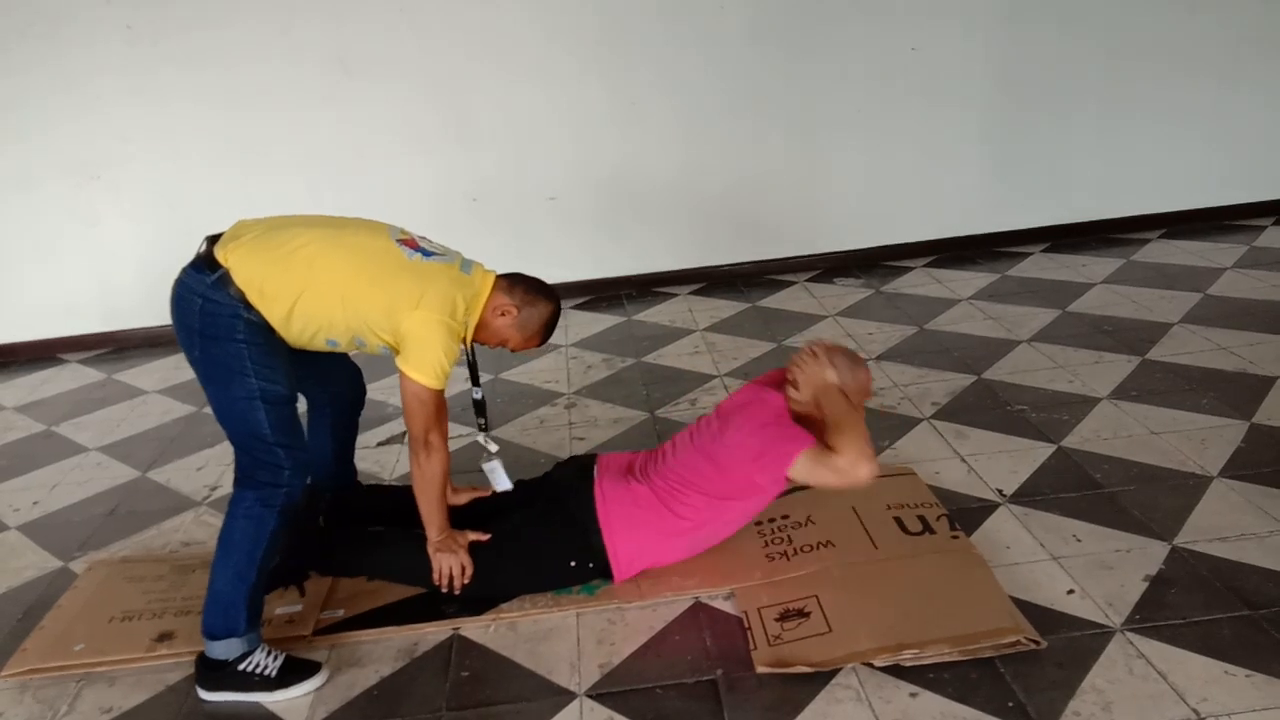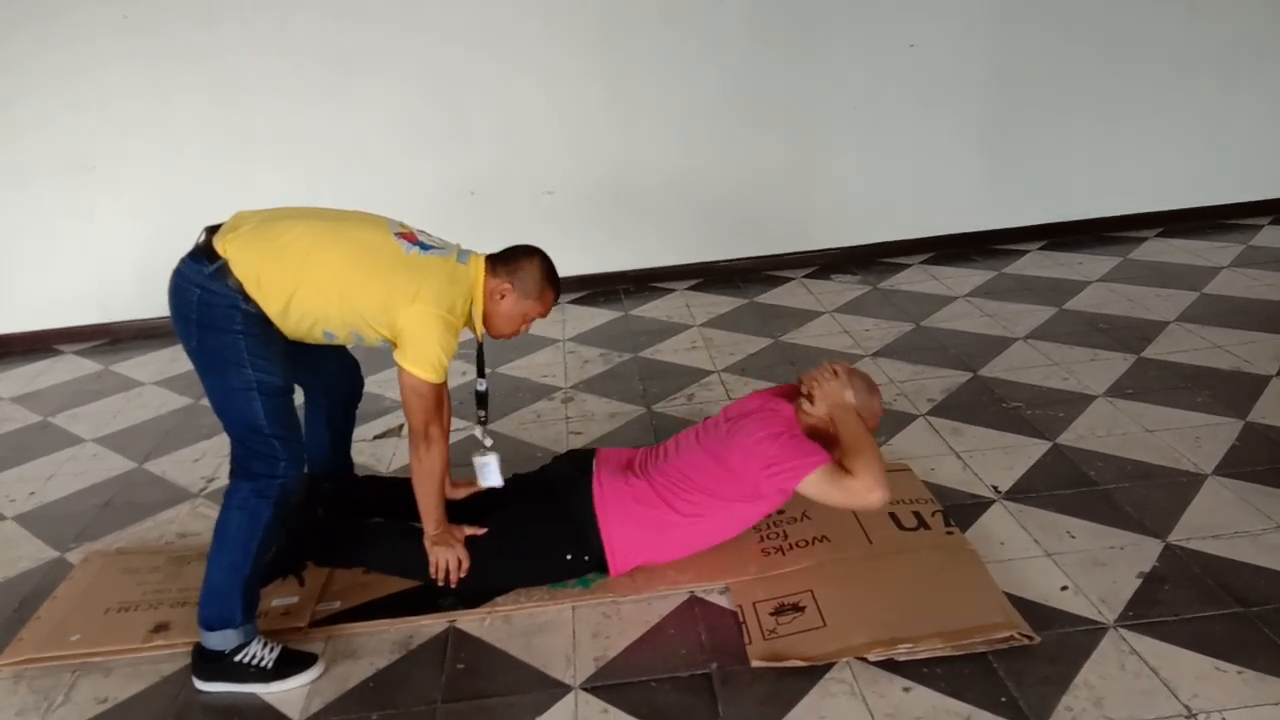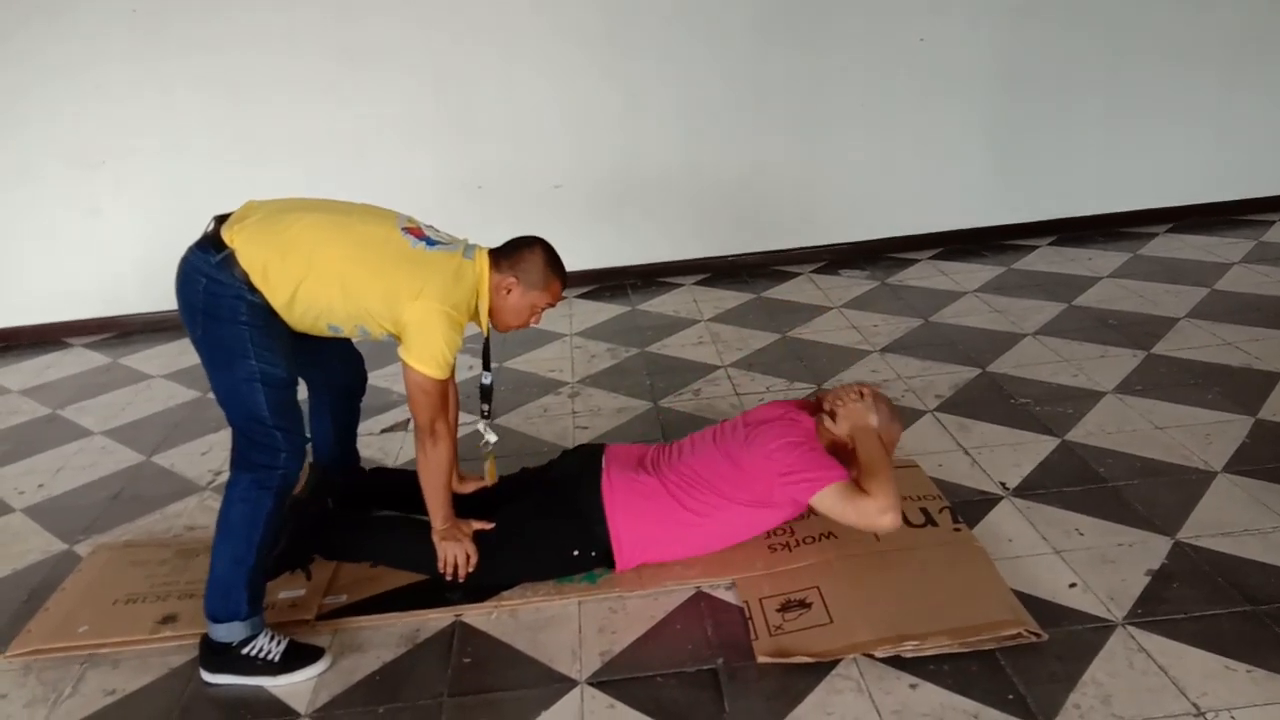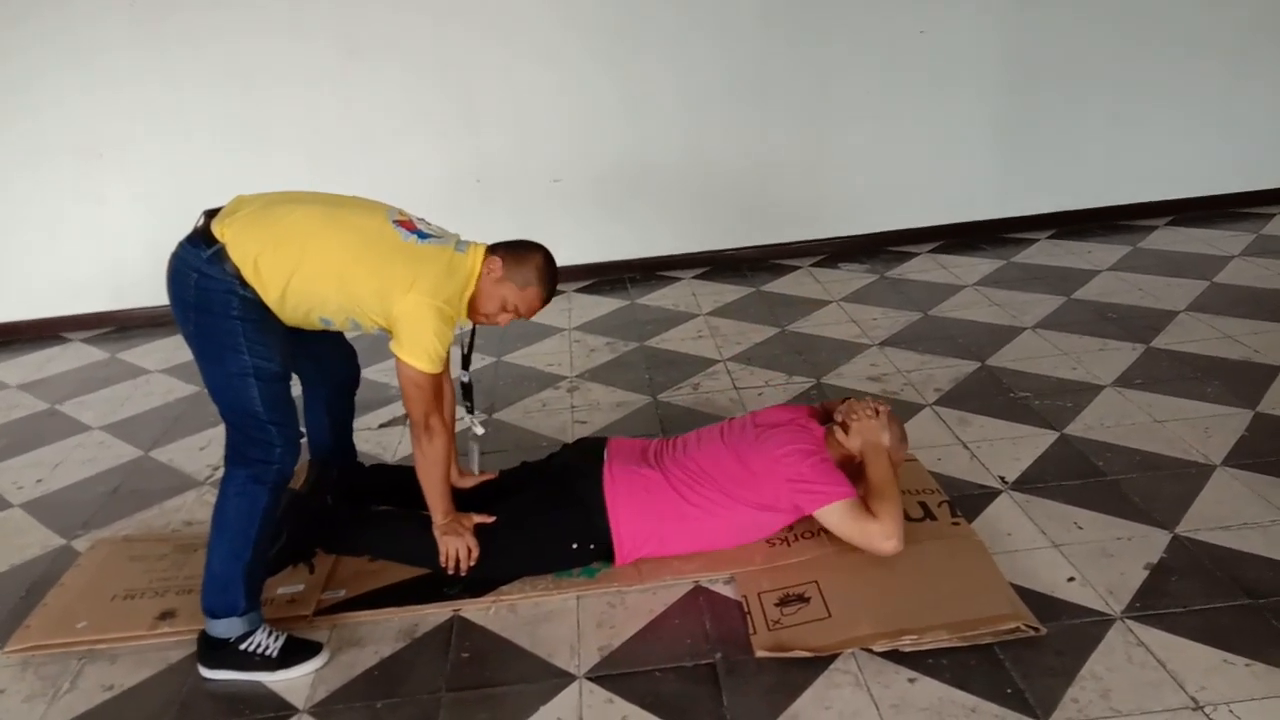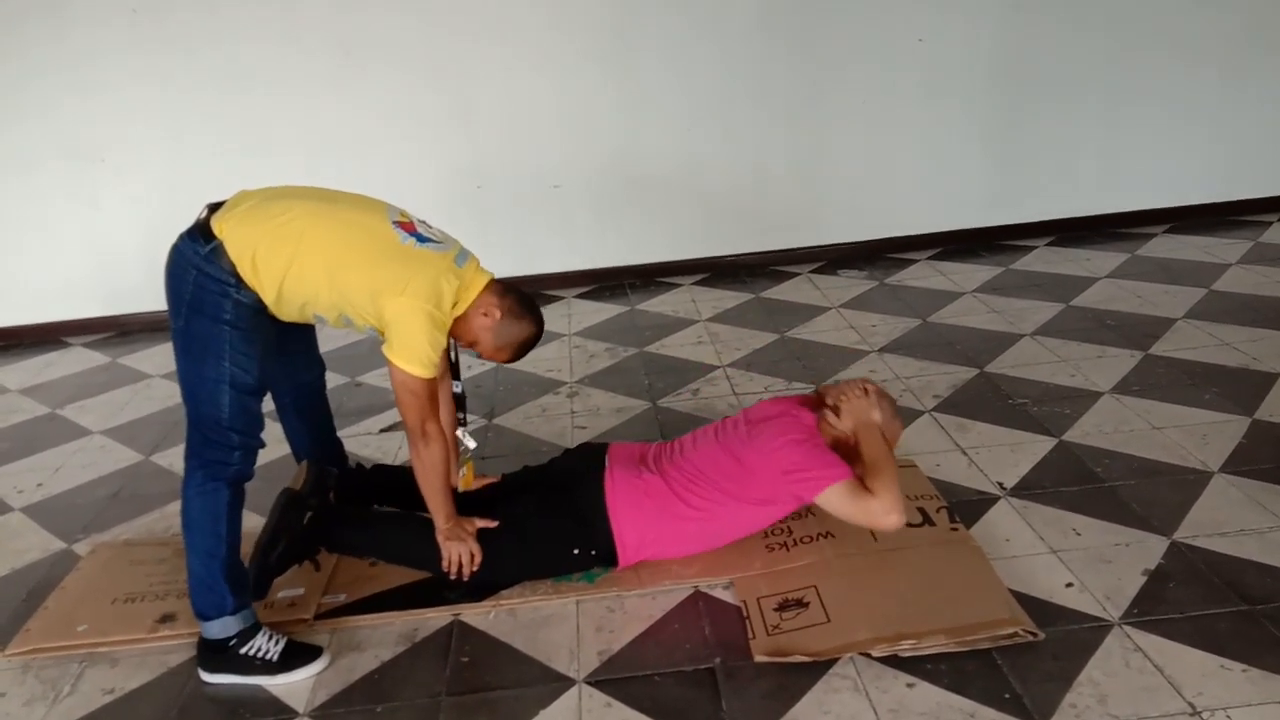
dt=1s
person 1, frame 1
left shoulder: (771, 392)
right shoulder: (774, 436)
left elbow: (800, 378)
right elbow: (857, 466)
right wrist: (832, 396)
left hip: (589, 484)
right hip: (590, 542)
left knee: (459, 519)
left ankle: (327, 507)
right ankle: (305, 550)
person 1, frame 2
left shoulder: (777, 402)
right shoulder: (783, 444)
left elbow: (814, 391)
right elbow: (870, 490)
left wrist: (833, 396)
right wrist: (846, 411)
left hip: (590, 479)
right hip: (588, 535)
left knee: (457, 514)
left ankle: (327, 501)
right ankle: (309, 539)
person 1, frame 3
left shoulder: (793, 413)
right shoulder: (798, 454)
left elbow: (829, 404)
right elbow: (882, 513)
left wrist: (853, 423)
right wrist: (864, 432)
left hip: (597, 474)
right hip: (596, 531)
left knee: (470, 507)
left ankle: (337, 494)
right ankle: (317, 533)
person 1, frame 4
left shoulder: (800, 420)
right shoulder: (806, 464)
right elbow: (884, 537)
left wrist: (857, 430)
right wrist: (874, 452)
left hip: (598, 467)
right hip: (597, 521)
left knee: (471, 500)
left ankle: (340, 486)
right ankle: (314, 525)
person 1, frame 5
left shoulder: (794, 412)
right shoulder: (802, 454)
right elbow: (886, 514)
left wrist: (845, 405)
right wrist: (870, 431)
left hip: (597, 472)
right hip: (595, 524)
left knee: (470, 504)
left ankle: (336, 486)
right ankle: (315, 525)
person 2, frame 1
left shoulder: (458, 280)
right shoulder: (438, 317)
left elbow: (431, 399)
right elbow: (426, 440)
left wrist: (444, 491)
right wrist: (439, 536)
left hip: (244, 273)
right hip: (221, 306)
left knee: (340, 390)
right knee: (277, 473)
right ankle: (227, 654)
person 2, frame 2
left shoulder: (453, 271)
right shoulder: (435, 308)
left elbow: (433, 393)
right elbow: (425, 433)
left wrist: (441, 485)
right wrist: (435, 530)
left hip: (246, 264)
right hip: (218, 296)
left knee: (337, 383)
right knee: (273, 464)
right ankle: (224, 645)
person 2, frame 3
left shoulder: (460, 267)
right shoulder: (440, 305)
left elbow: (442, 388)
right elbow: (431, 428)
left wrist: (453, 479)
right wrist: (444, 525)
left hip: (255, 254)
right hip: (225, 286)
left knee: (341, 377)
right knee: (274, 456)
right ankle: (231, 637)
person 2, frame 4
left shoulder: (451, 264)
right shoulder: (429, 298)
left elbow: (438, 380)
right elbow: (427, 423)
left wrist: (452, 472)
right wrist: (444, 520)
left hip: (251, 248)
right hip: (217, 279)
left knee: (335, 373)
right knee: (267, 452)
right ankle: (229, 633)
person 2, frame 5
left shoulder: (458, 274)
right shoulder: (422, 307)
left elbow: (437, 382)
right elbow: (424, 430)
left wrist: (452, 474)
right wrist: (447, 525)
left hip: (252, 248)
right hip: (217, 273)
left knee: (304, 388)
right knee: (225, 454)
right ankle: (225, 636)
